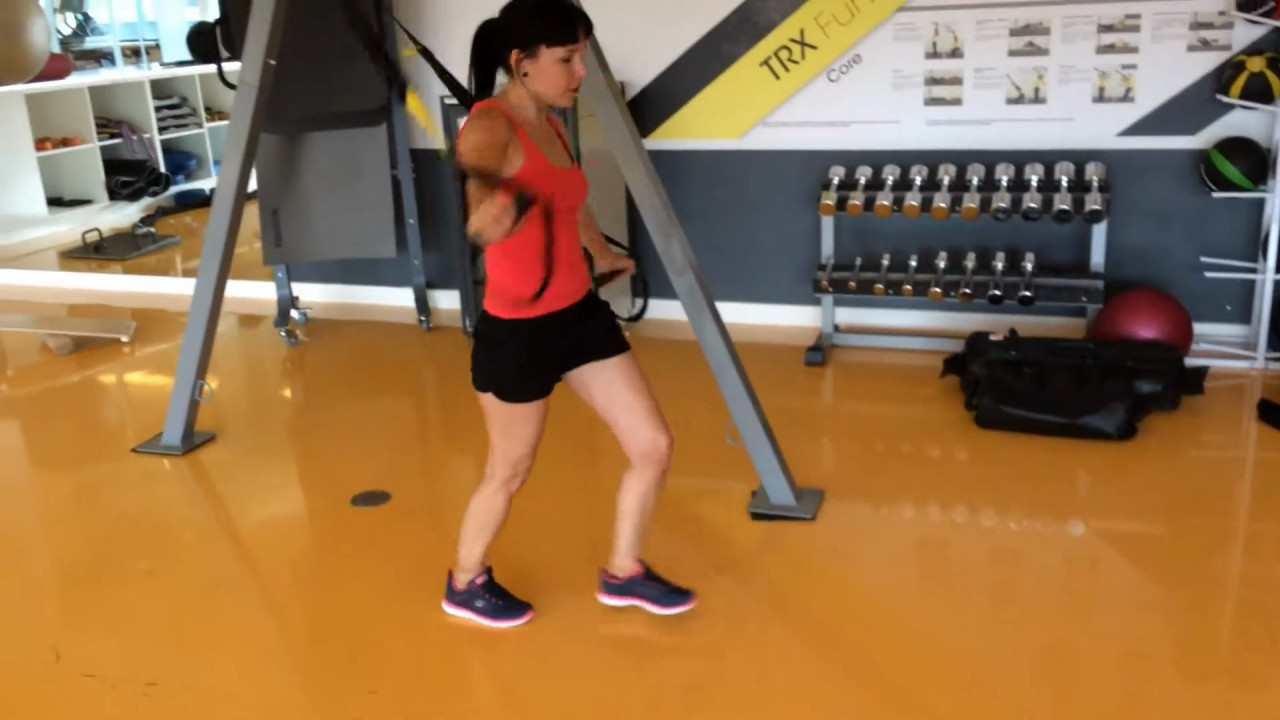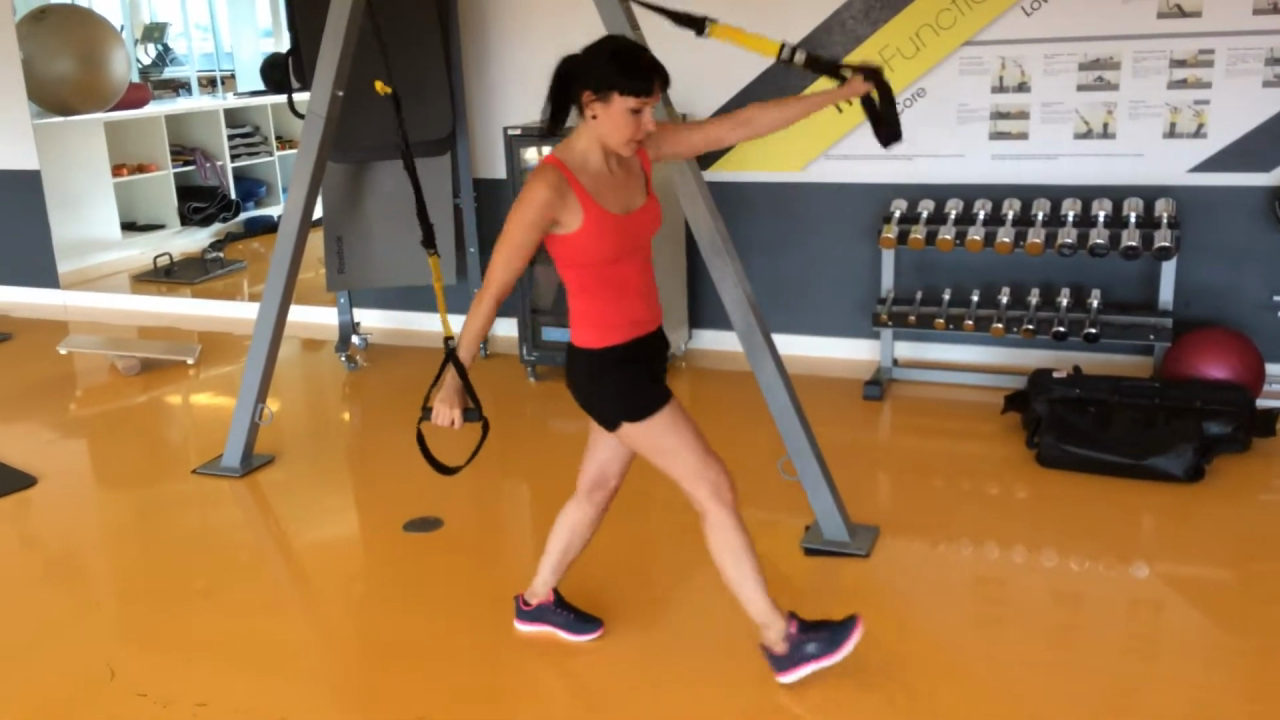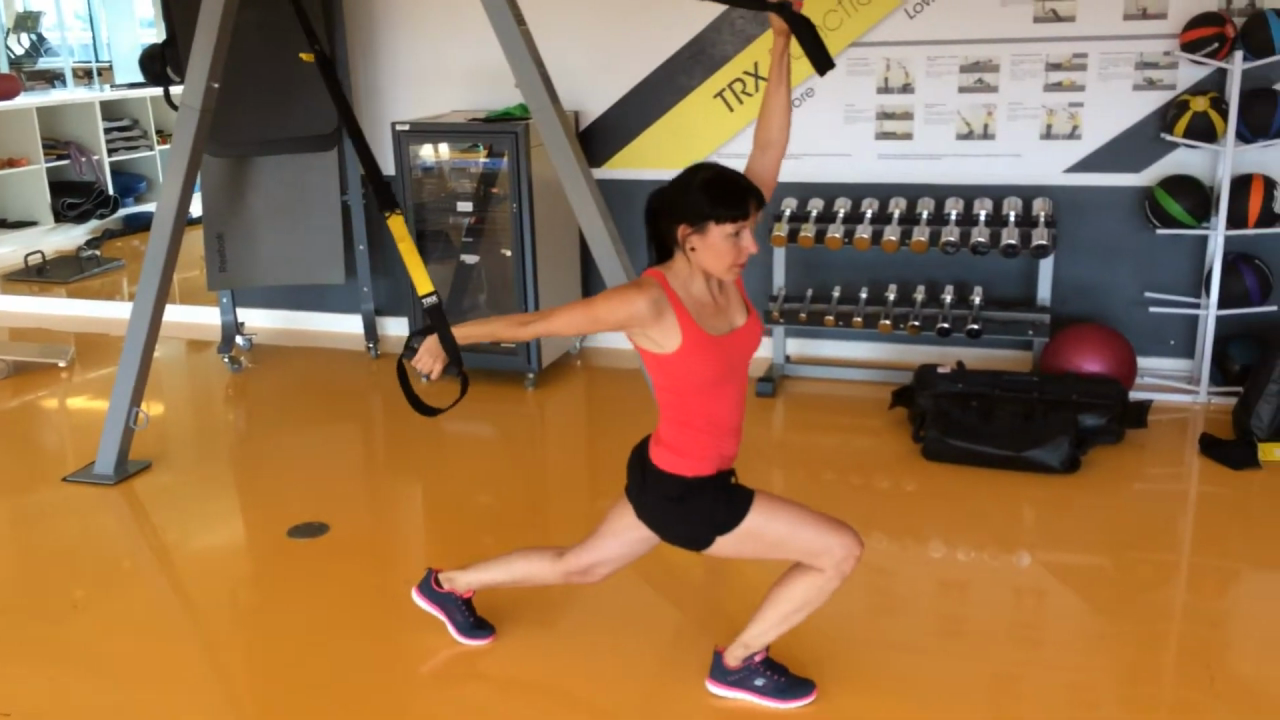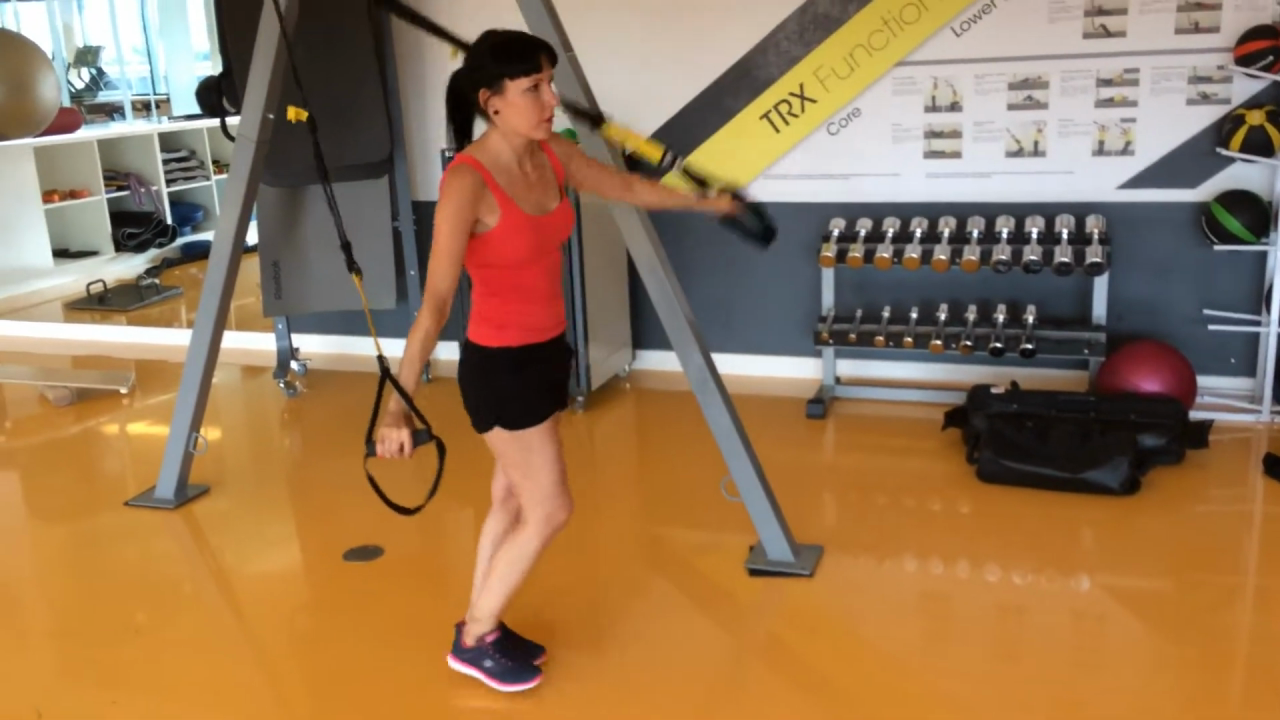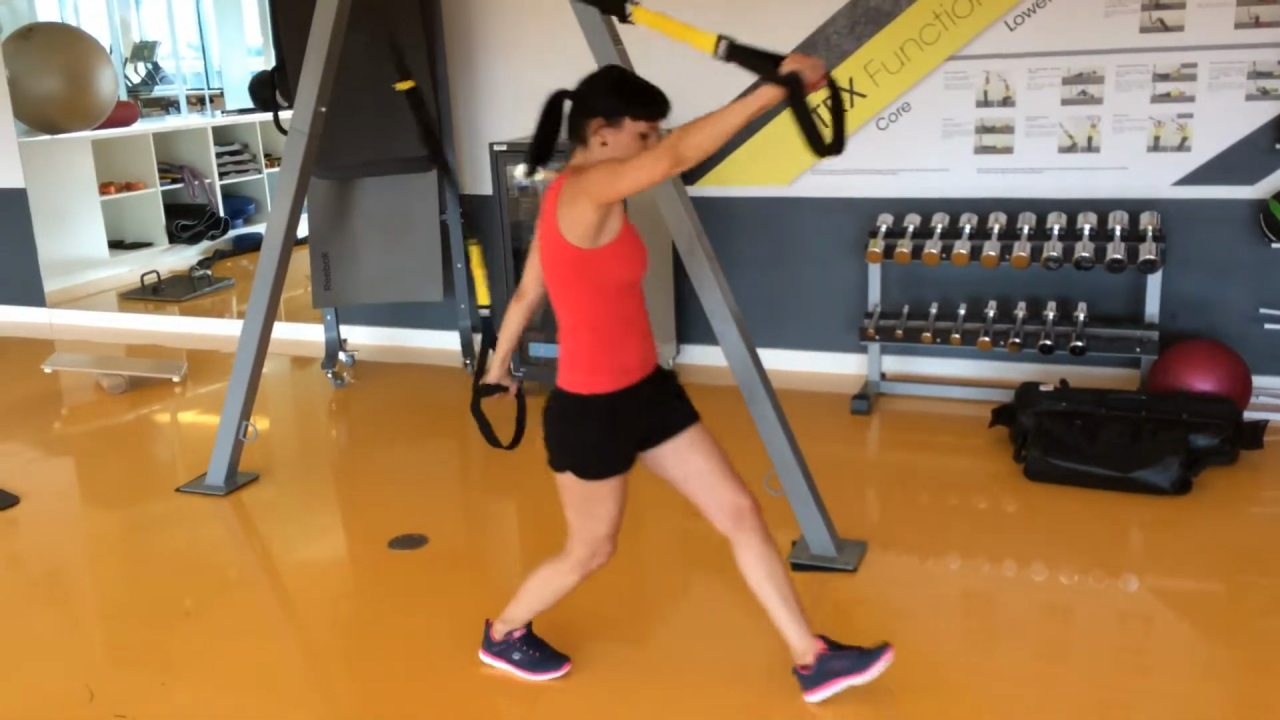
dt=1s
person 1, frame 1
left shoulder: (549, 126)
right shoulder: (489, 128)
right elbow: (477, 179)
left wrist: (602, 252)
right wrist: (490, 203)
left hip: (580, 315)
right hip: (517, 331)
left knee: (654, 445)
right knee: (509, 473)
left ankle: (624, 571)
right ankle: (466, 584)
person 1, frame 2
left shoulder: (640, 151)
right shoulder: (550, 188)
left elbow: (735, 125)
right elbow: (492, 290)
left wrist: (830, 96)
right wrist: (453, 380)
left hip: (642, 350)
right hip: (606, 365)
left knee: (597, 487)
right knee: (715, 491)
left ankle: (538, 600)
right ankle: (781, 640)
person 1, frame 3
left shoulder: (720, 269)
right shoulder: (647, 302)
left elbow: (769, 154)
right elbow: (532, 322)
right wrist: (447, 337)
left hip: (696, 476)
right hip: (681, 491)
left knee: (580, 566)
right knee: (840, 550)
left ankle: (446, 587)
right ankle: (739, 663)
person 1, frame 4
left shoulder: (551, 155)
right shoulder: (465, 182)
left elbow: (626, 188)
right elbow: (436, 299)
left wrist: (701, 201)
right wrist: (400, 401)
left hip: (548, 353)
right hip: (500, 366)
left knee: (514, 501)
right knee: (550, 512)
left ankle: (478, 625)
right ankle: (477, 638)
person 1, frame 5
left shoulder: (571, 198)
right shoulder: (585, 189)
left elbow: (526, 293)
right elbow: (676, 156)
left wrist: (499, 361)
right wrist: (772, 88)
left hip: (645, 392)
right hip: (590, 411)
left knee: (739, 512)
right knee: (589, 552)
left ankle: (812, 660)
right ankle: (504, 635)
